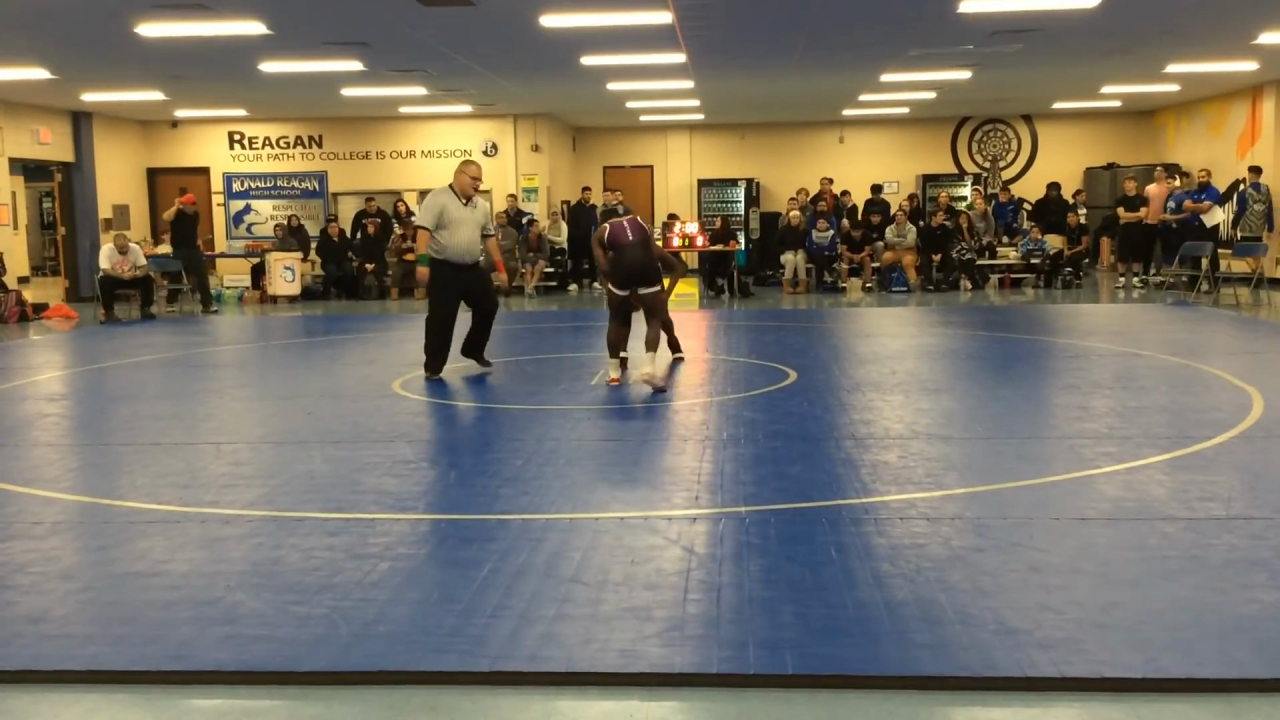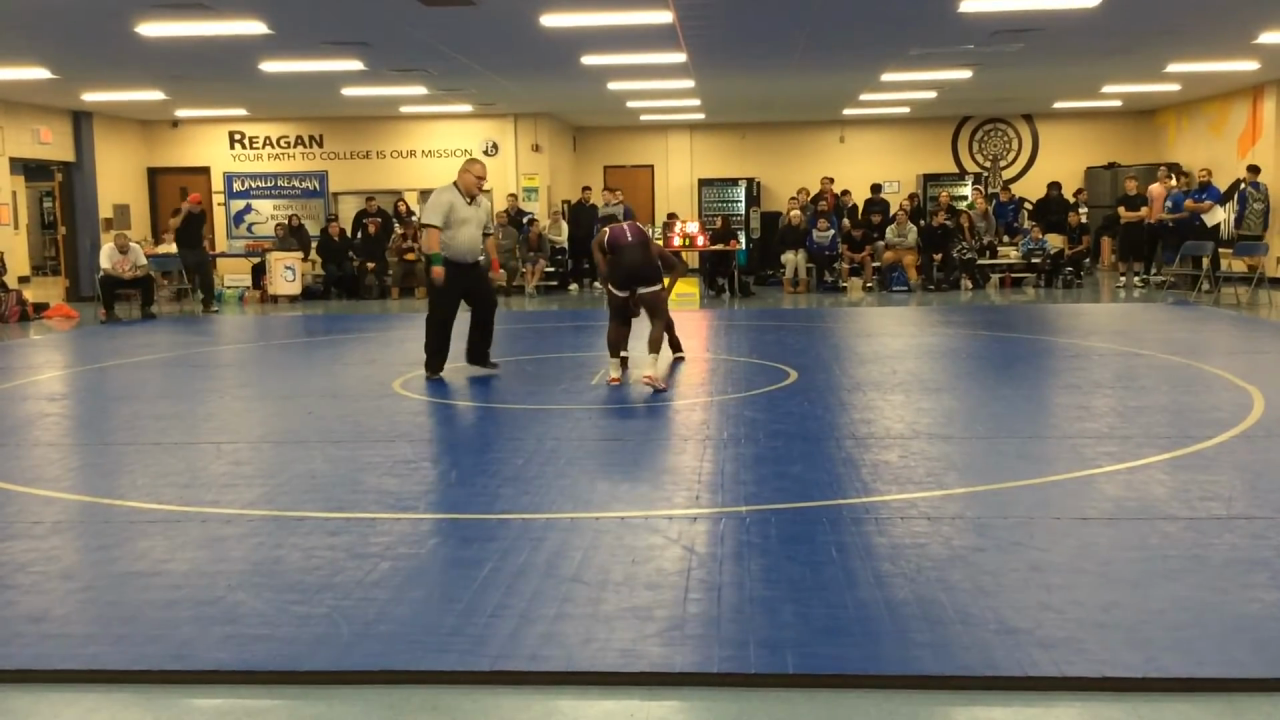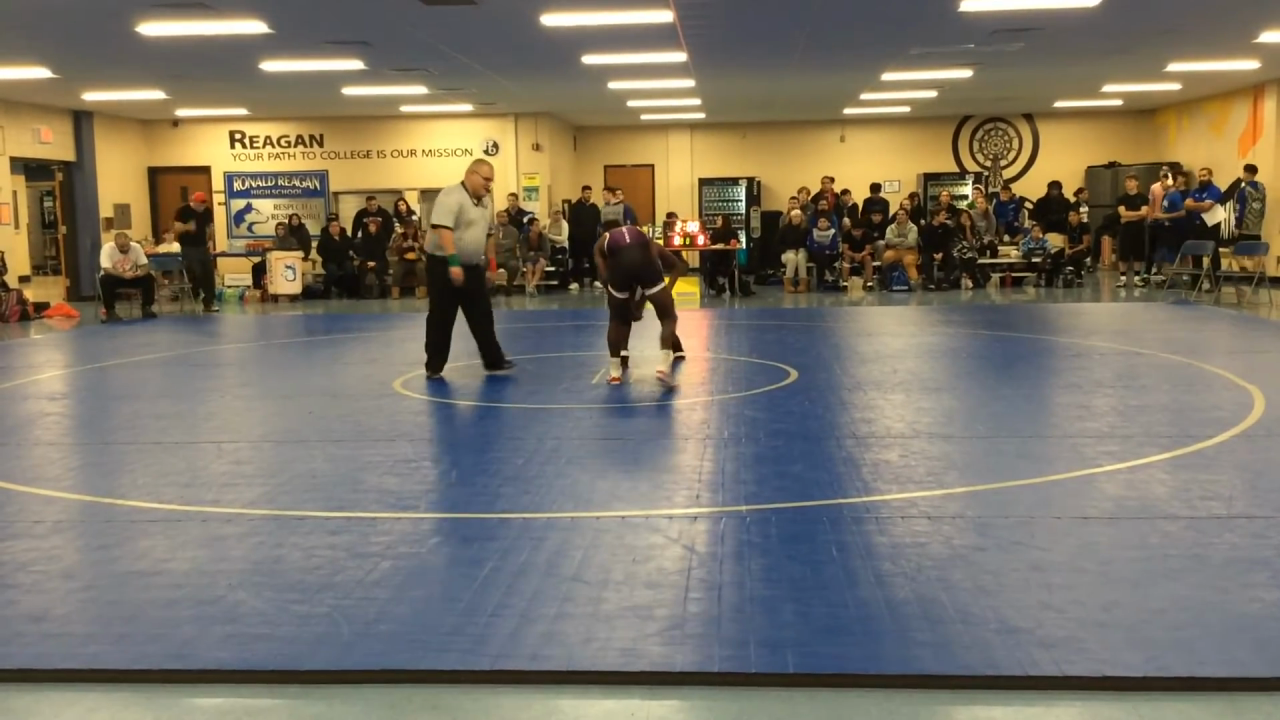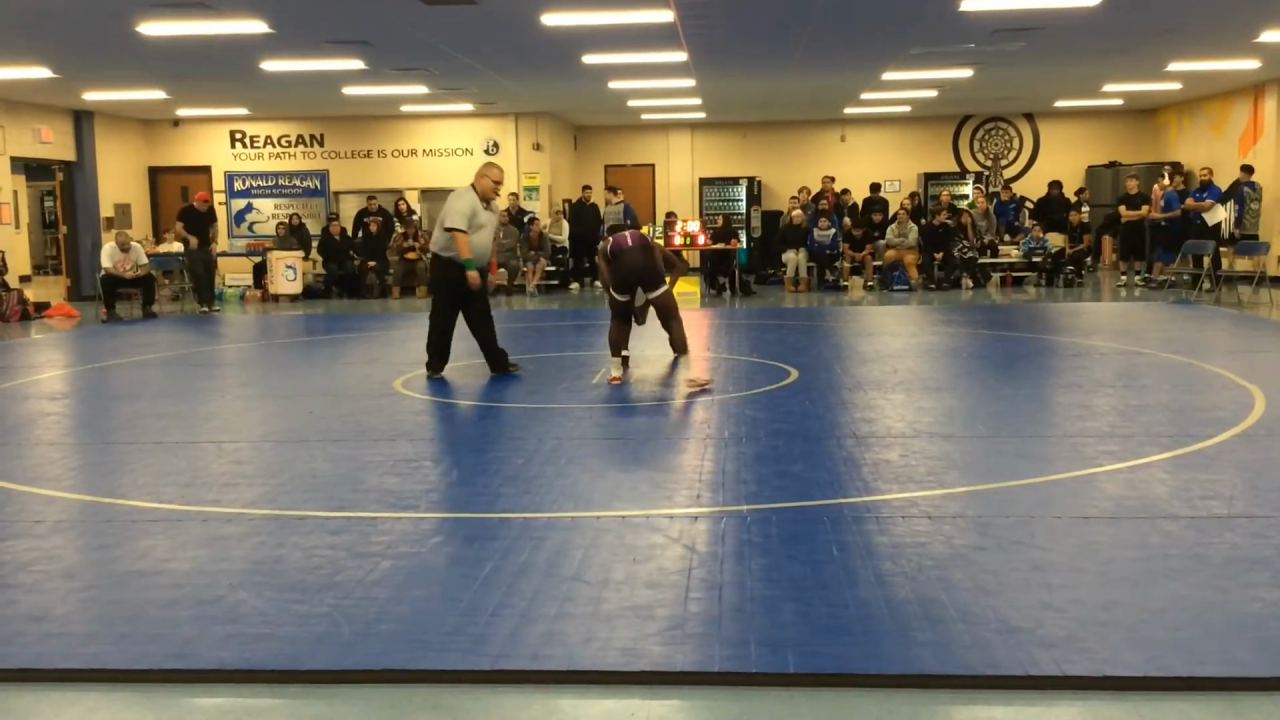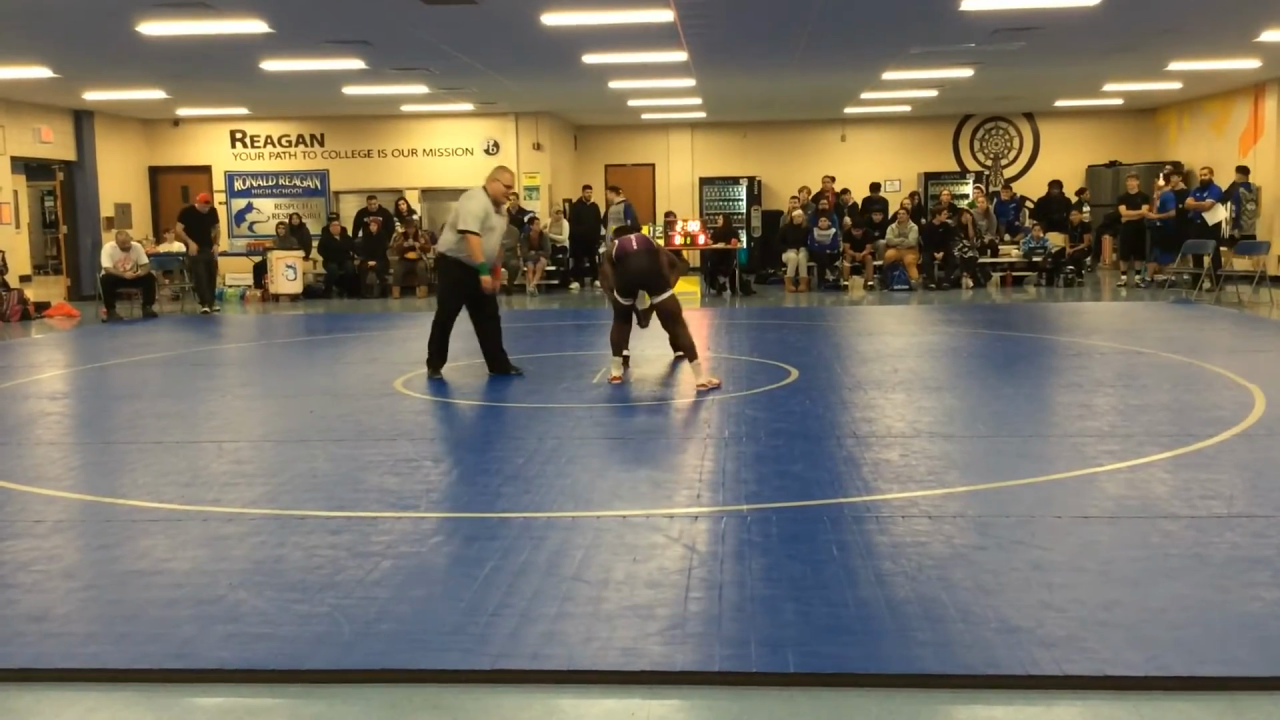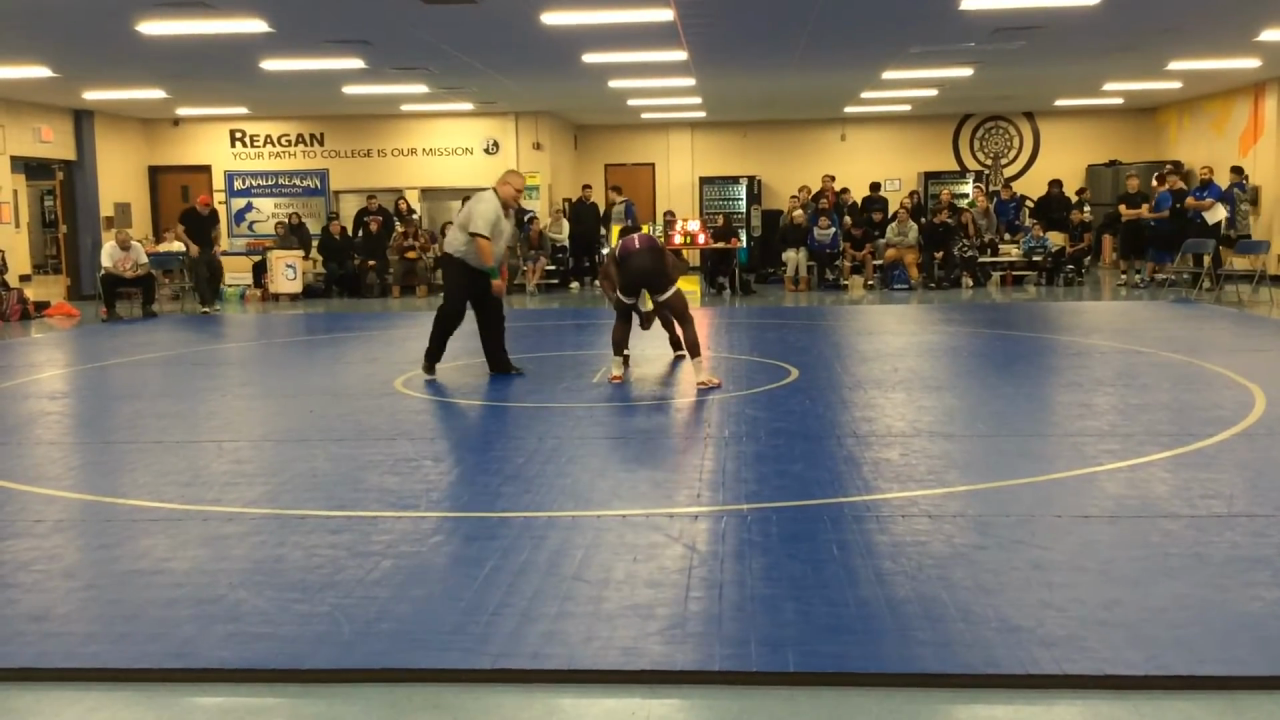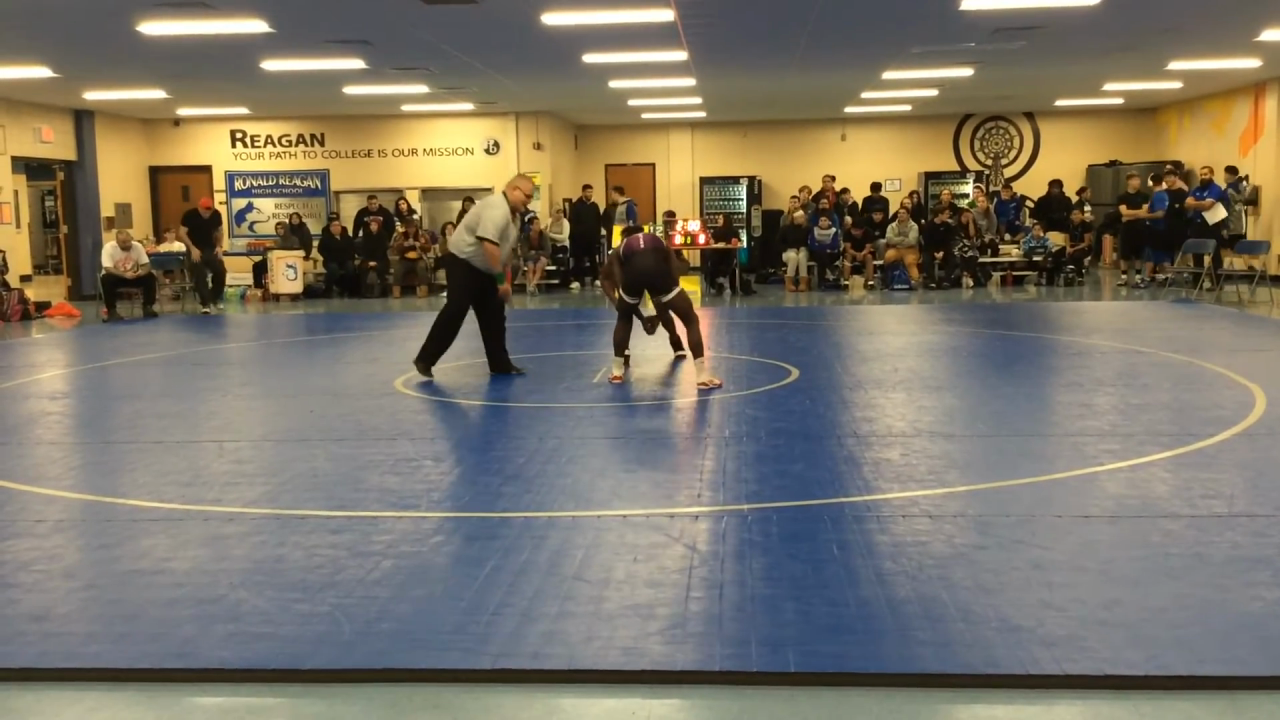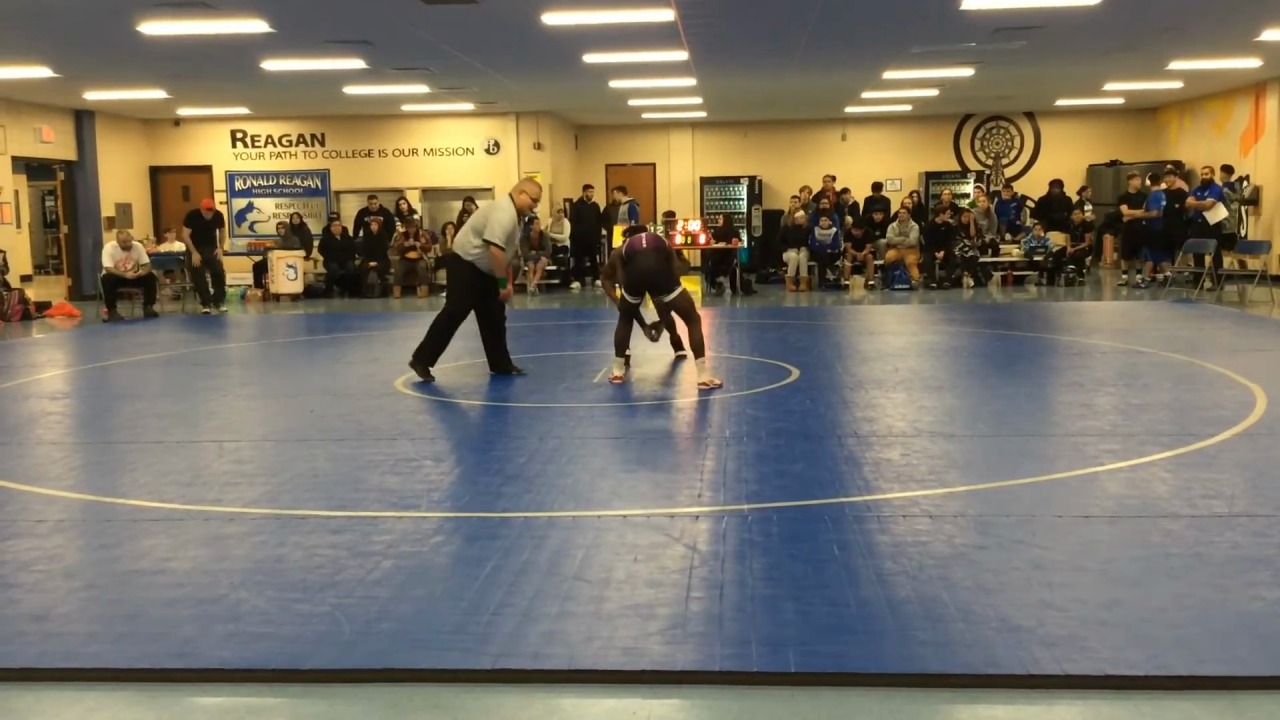
dt=0.1s
person 1, frame 1
left shoulder: (481, 206)
right shoulder: (438, 198)
left elbow: (489, 237)
right elbow: (423, 230)
left wrist: (500, 267)
left hip: (472, 269)
right hip: (443, 269)
left knee: (488, 306)
right knee: (440, 319)
left ankle: (473, 350)
right ankle: (433, 367)
person 1, frame 2
left shoulder: (483, 203)
right shoulder: (444, 197)
left elbow: (488, 236)
right elbow: (432, 229)
left wrist: (495, 266)
right wrist: (437, 261)
left hip: (472, 267)
right hip: (443, 267)
left knee: (486, 307)
right knee: (441, 317)
left ankle: (478, 355)
right ankle: (433, 367)
person 1, frame 3
left shoulder: (486, 203)
right shoulder: (451, 197)
left elbow: (488, 236)
right elbow: (443, 229)
left wrist: (491, 267)
right wrist: (453, 263)
left hip: (472, 267)
right hip: (444, 266)
left knee: (482, 314)
right knee: (441, 318)
left ankle: (494, 360)
right ankle: (434, 366)
person 1, frame 4
left shoulder: (491, 205)
right shoulder: (463, 199)
left elbow: (489, 240)
right elbow: (459, 233)
left wrist: (490, 269)
right wrist: (470, 267)
left hip: (474, 269)
right hip: (447, 266)
left knee: (482, 317)
right knee: (443, 318)
left ankle: (499, 363)
right ankle: (435, 366)
person 1, frame 5
left shoulder: (500, 209)
right shoulder: (474, 202)
left elbow: (496, 244)
right elbow: (471, 237)
left wrist: (496, 274)
right wrist: (483, 271)
left hip: (479, 272)
right hip: (454, 266)
left knee: (489, 318)
right knee: (446, 316)
left ankle: (500, 365)
right ankle: (434, 365)
person 1, frame 6
left shoulder: (507, 210)
right shoulder: (487, 205)
left elbow: (502, 246)
right elbow: (482, 240)
left wrist: (500, 275)
right wrist: (495, 275)
left hip: (481, 271)
right hip: (459, 265)
left knee: (493, 317)
right knee: (451, 313)
left ankle: (500, 364)
right ankle: (430, 360)
person 1, frame 7
left shoulder: (513, 214)
right shoulder: (496, 209)
left elbow: (505, 250)
right elbow: (489, 246)
left wrist: (506, 278)
right wrist: (500, 280)
left hip: (485, 272)
right hip: (462, 266)
left knee: (495, 318)
right knee: (454, 314)
left ankle: (500, 365)
right ankle: (424, 360)
person 1, frame 8
left shoulder: (515, 214)
right shoulder: (504, 212)
left elbow: (507, 252)
right elbow: (496, 250)
left wrist: (507, 281)
right wrist: (504, 284)
left hip: (484, 271)
right hip: (466, 267)
left knee: (494, 318)
right knee: (453, 314)
left ankle: (501, 365)
right ankle: (421, 360)
person 2, frame 1
left shoulder: (601, 231)
right shoulder: (639, 222)
left elbow: (604, 266)
right elbow: (656, 252)
left hip: (622, 264)
right hip: (646, 262)
left knee: (617, 320)
right knee: (654, 320)
left ankle: (614, 373)
right ankle: (649, 367)
person 2, frame 2
left shoulder: (600, 238)
right shoulder: (638, 227)
left elbow: (605, 270)
right elbow: (662, 257)
left wrist: (628, 298)
left hip: (621, 264)
right hip: (646, 261)
left knee: (617, 320)
right knee: (659, 321)
left ankle: (615, 373)
right ankle: (650, 370)
person 2, frame 3
left shoulder: (601, 242)
right shoulder: (639, 232)
left elbow: (605, 275)
left wrist: (630, 303)
left hip: (621, 264)
right hip: (645, 261)
left knee: (617, 320)
right knee: (668, 316)
left ankle: (615, 373)
right ankle: (664, 367)
person 2, frame 4
left shoulder: (606, 245)
right shoulder: (643, 237)
left elbow: (608, 280)
right elbow: (660, 269)
left wrist: (632, 308)
right wrist: (647, 300)
left hip: (622, 269)
right hip: (647, 266)
left knee: (619, 321)
right knee: (673, 319)
left ankle: (616, 372)
person 2, frame 5
left shoulder: (611, 248)
right shoulder: (649, 241)
left elbow: (612, 285)
right elbow: (672, 269)
left wrist: (636, 311)
right wrist: (650, 308)
left hip: (626, 272)
right hip: (652, 270)
left knee: (620, 321)
right knee: (678, 324)
left ankle: (616, 372)
right ankle: (701, 378)
person 2, frame 6
left shoulder: (616, 249)
right shoulder: (655, 241)
left elbow: (617, 284)
right elbow: (675, 271)
left wrist: (639, 312)
right wrist: (656, 311)
left hip: (629, 272)
right hip: (655, 269)
left knee: (622, 319)
right knee: (685, 320)
left ankle: (617, 372)
right ankle: (702, 377)
person 2, frame 7
left shoulder: (619, 249)
right shoulder: (659, 241)
left elbow: (618, 283)
right elbow: (672, 276)
right wrist: (659, 315)
left hip: (633, 271)
right hip: (659, 270)
left knee: (624, 319)
right knee: (691, 320)
left ankle: (617, 372)
right ankle: (703, 377)
person 2, frame 8
left shoulder: (621, 250)
right shoulder: (663, 242)
left elbow: (625, 286)
right elbow: (673, 277)
left wrist: (643, 324)
right wrist: (663, 320)
left hip: (635, 272)
right hip: (660, 270)
left knee: (625, 319)
right knee: (693, 320)
left ankle: (617, 372)
right ankle: (704, 377)
